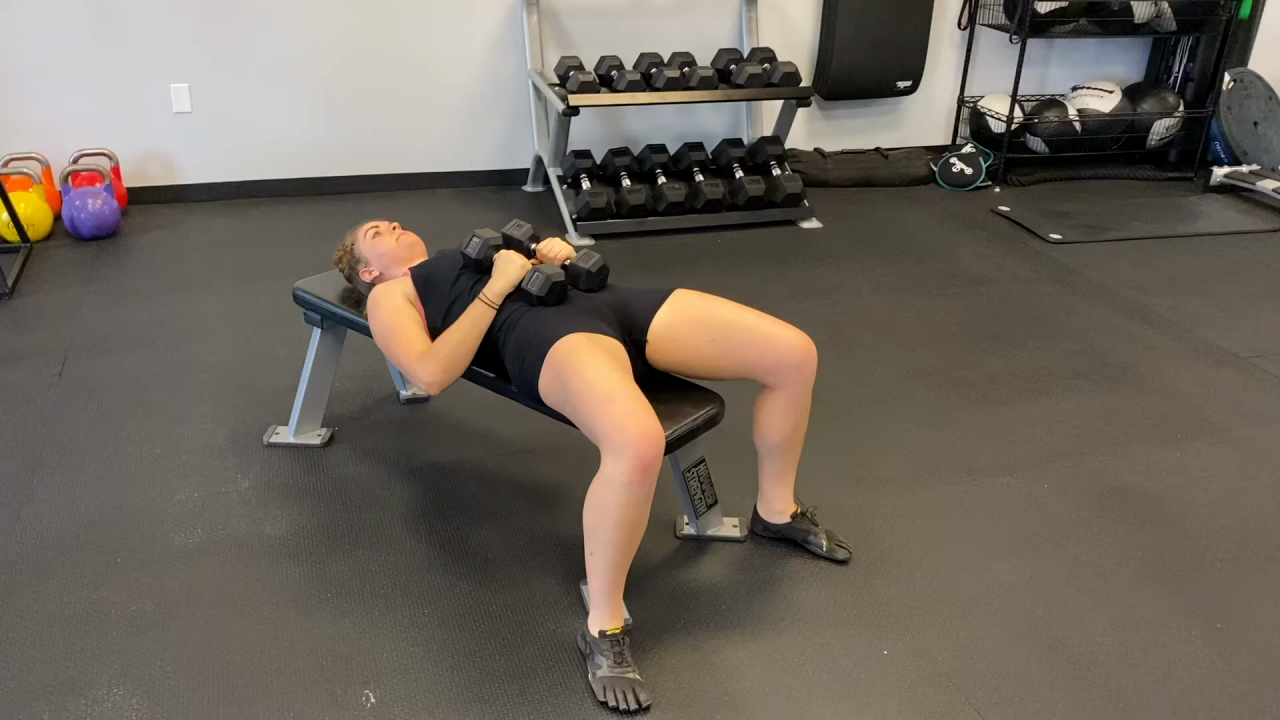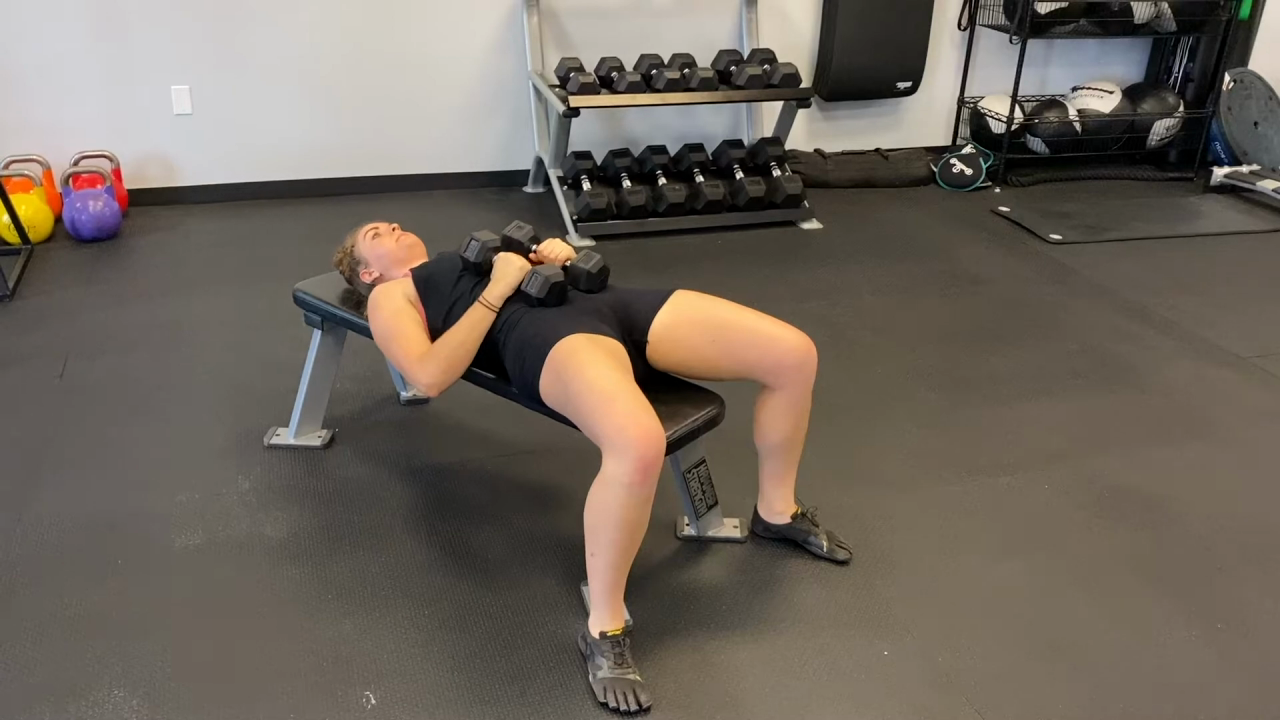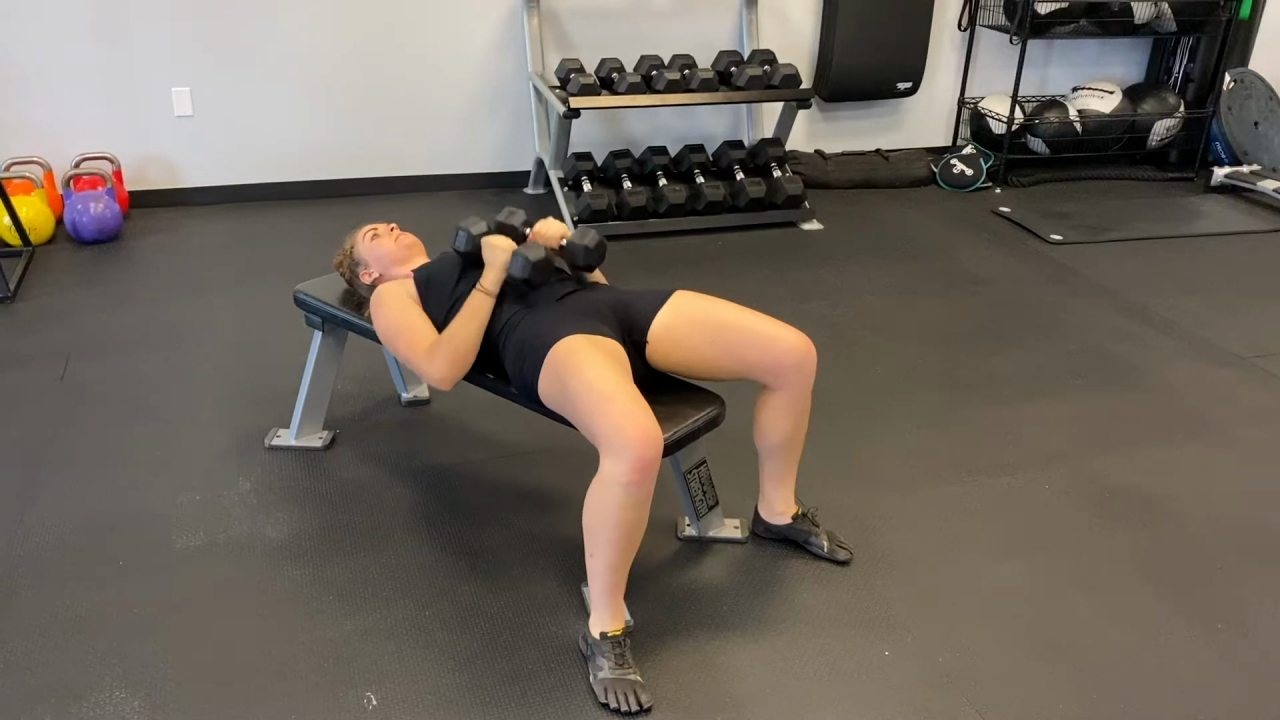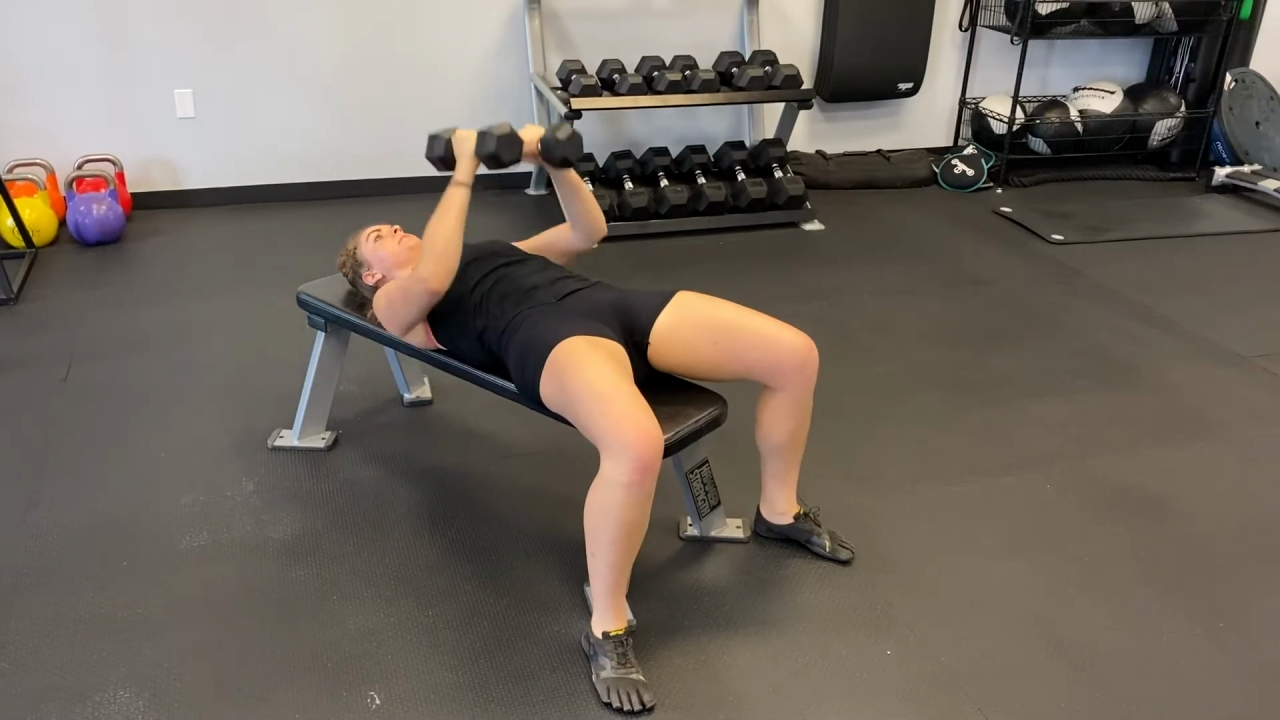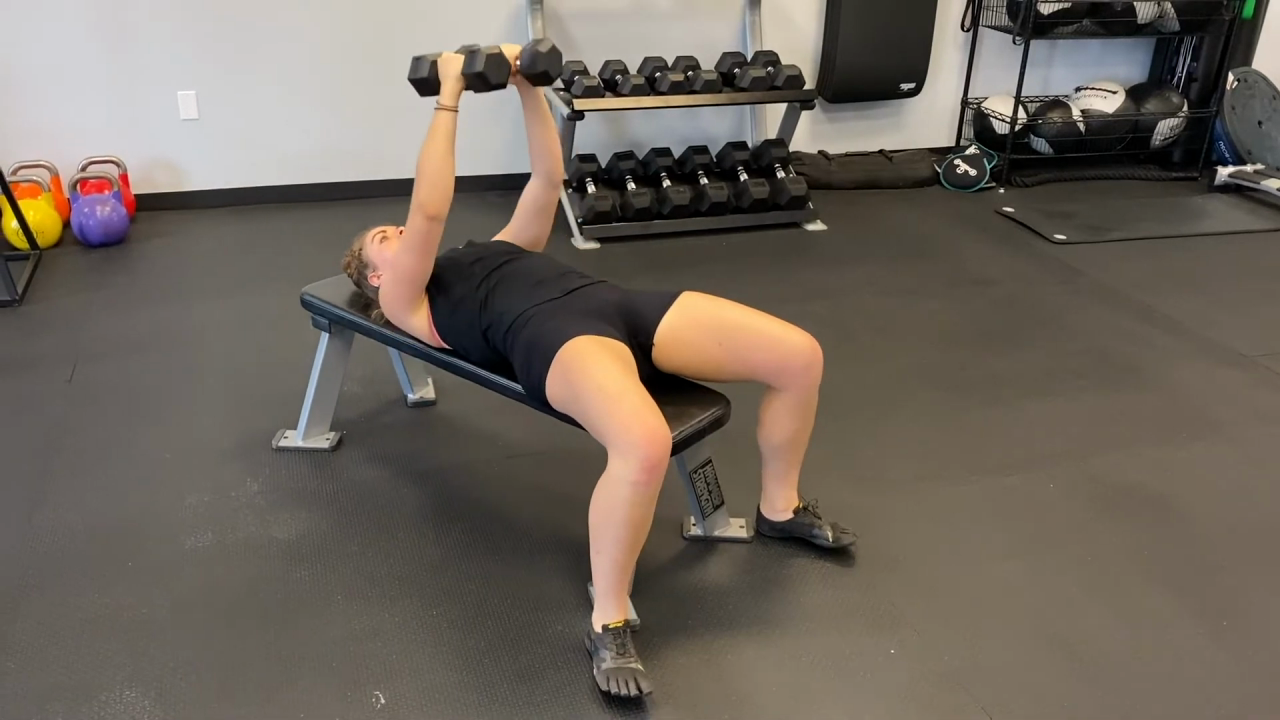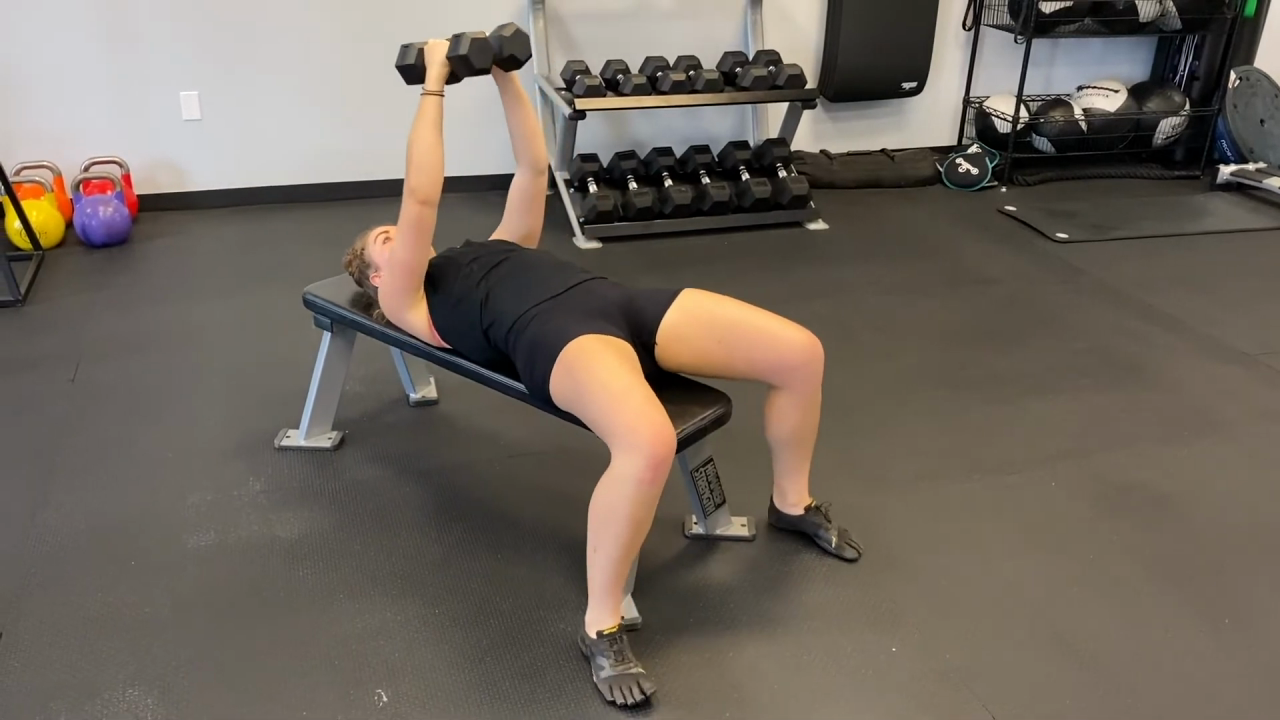
dt=0.5s
person 1, frame 1
right shoulder: (390, 295)
right elbow: (431, 373)
left wrist: (567, 254)
right wrist: (495, 288)
right hip: (544, 329)
left knee: (794, 354)
right knee: (637, 443)
left ankle: (776, 511)
right ankle: (603, 629)
person 1, frame 2
right shoulder: (391, 296)
right elbow: (430, 376)
left wrist: (566, 256)
right wrist: (496, 291)
right hip: (545, 330)
left knee: (793, 354)
right knee: (637, 445)
left ankle: (777, 511)
right ankle: (604, 629)
person 1, frame 3
left shoulder: (478, 252)
right shoulder: (393, 297)
left elbow: (596, 288)
right elbow: (444, 369)
left wrist: (569, 245)
right wrist: (491, 277)
left hip: (608, 304)
right hip: (543, 331)
left knee: (793, 354)
right knee: (635, 444)
left ankle: (777, 512)
right ankle: (604, 629)
person 1, frame 4
left shoulder: (500, 249)
right shoulder: (395, 303)
left elbow: (590, 230)
right elbow: (432, 279)
left wrist: (555, 162)
right wrist: (463, 174)
left hip: (610, 300)
right hip: (545, 331)
left knee: (795, 355)
right knee: (636, 447)
left ankle: (780, 511)
right ankle: (607, 629)
person 1, frame 5
left shoulder: (496, 251)
right shoulder: (406, 302)
left elbow: (548, 179)
right elbow: (430, 209)
left wrist: (527, 87)
right wrist: (448, 98)
left hip: (618, 304)
right hip: (552, 334)
left knee: (800, 356)
right knee: (645, 446)
left ankle: (780, 507)
right ankle: (608, 624)
person 1, frame 6
left shoulder: (495, 249)
right shoulder: (406, 300)
left elbow: (533, 169)
right elbow: (421, 194)
left wrist: (504, 76)
right wrist: (434, 84)
left hip: (618, 303)
right hip: (551, 331)
left knee: (799, 354)
right knee: (648, 445)
left ankle: (793, 504)
right ankle: (601, 627)
